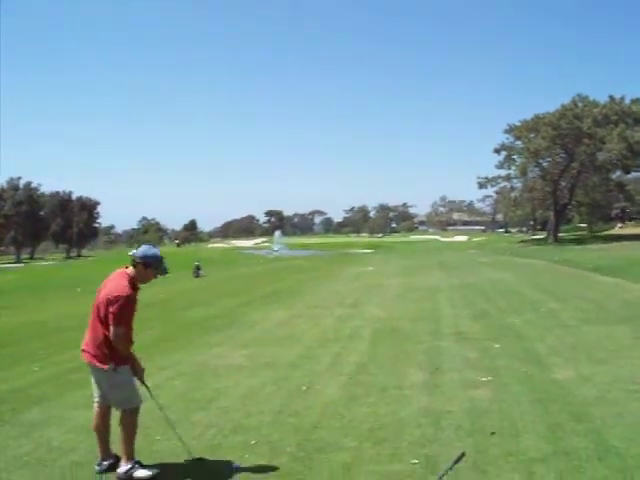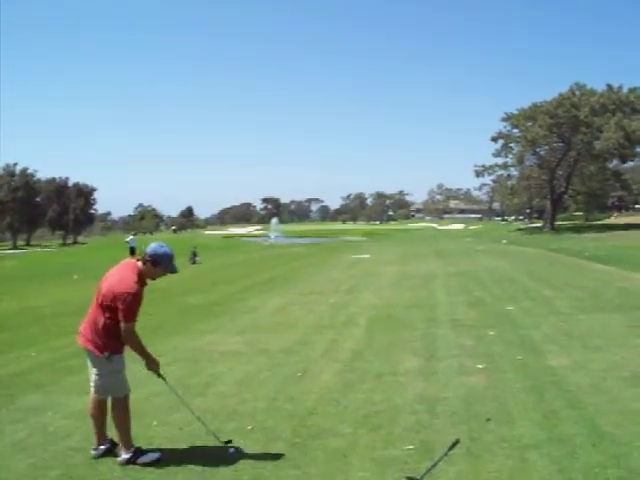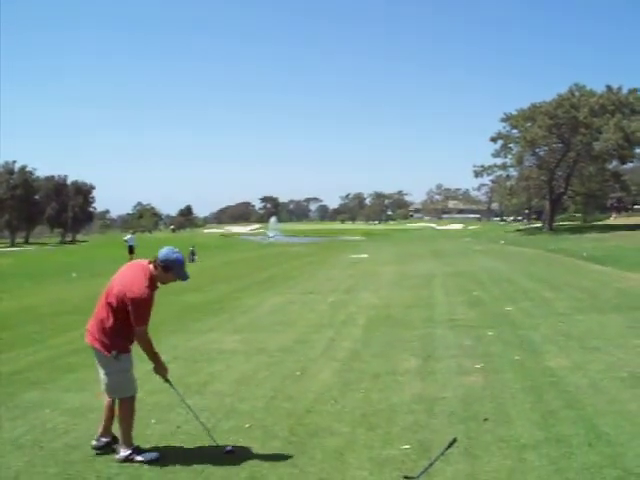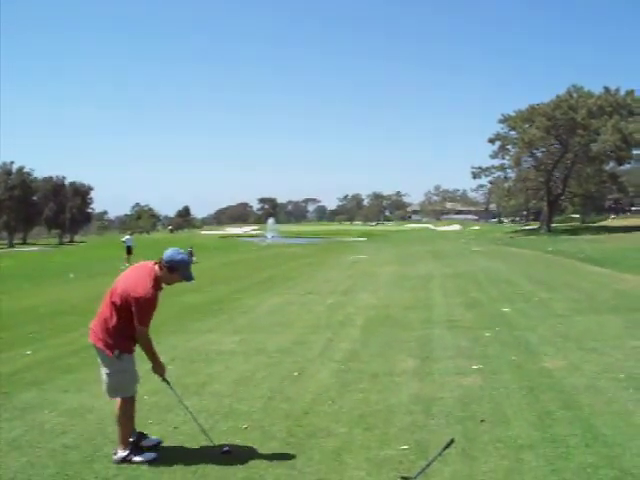
dt=0.3s
person 1, frame 1
left shoulder: (119, 275)
right shoulder: (124, 293)
right elbow: (116, 336)
left wrist: (126, 337)
right wrist: (134, 363)
left hip: (95, 351)
right hip: (108, 357)
left knee: (102, 405)
right knee: (130, 407)
left ankle: (105, 458)
person 1, frame 2
left shoulder: (129, 264)
right shoulder: (131, 290)
right elbow: (128, 332)
right wrist: (149, 359)
left hip: (94, 337)
right hip: (105, 344)
left knee: (99, 393)
right knee: (120, 396)
left ankle: (101, 443)
right ankle: (128, 451)
person 1, frame 3
left shoulder: (140, 265)
right shoulder: (142, 293)
right elbow: (141, 335)
right wrist: (158, 363)
left hip: (102, 334)
right hip: (111, 342)
left knee: (114, 390)
right knee: (126, 395)
left ankle: (104, 437)
right ankle: (126, 449)
person 1, frame 4
left shoulder: (146, 266)
right shoulder: (146, 293)
right elbow: (142, 334)
right wrist: (156, 362)
left hip: (110, 334)
right hip: (112, 342)
left knee: (128, 390)
right knee: (125, 394)
left ankle: (131, 435)
right ankle: (124, 449)
